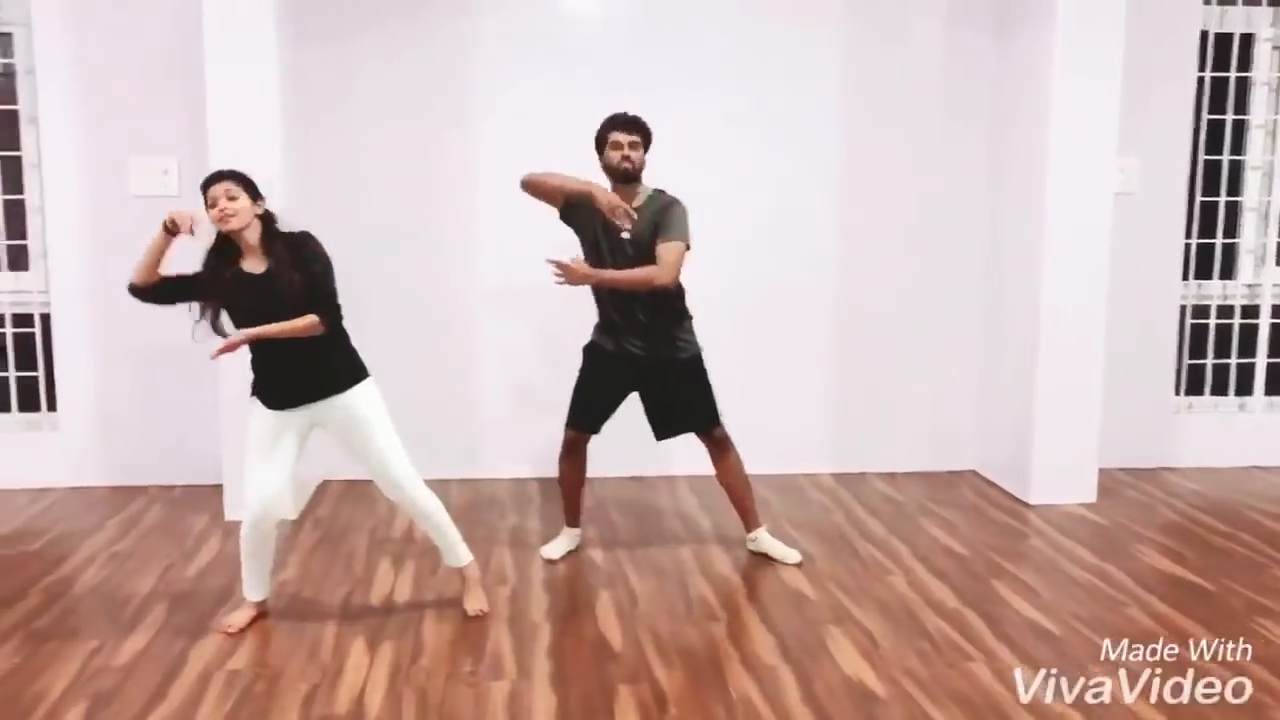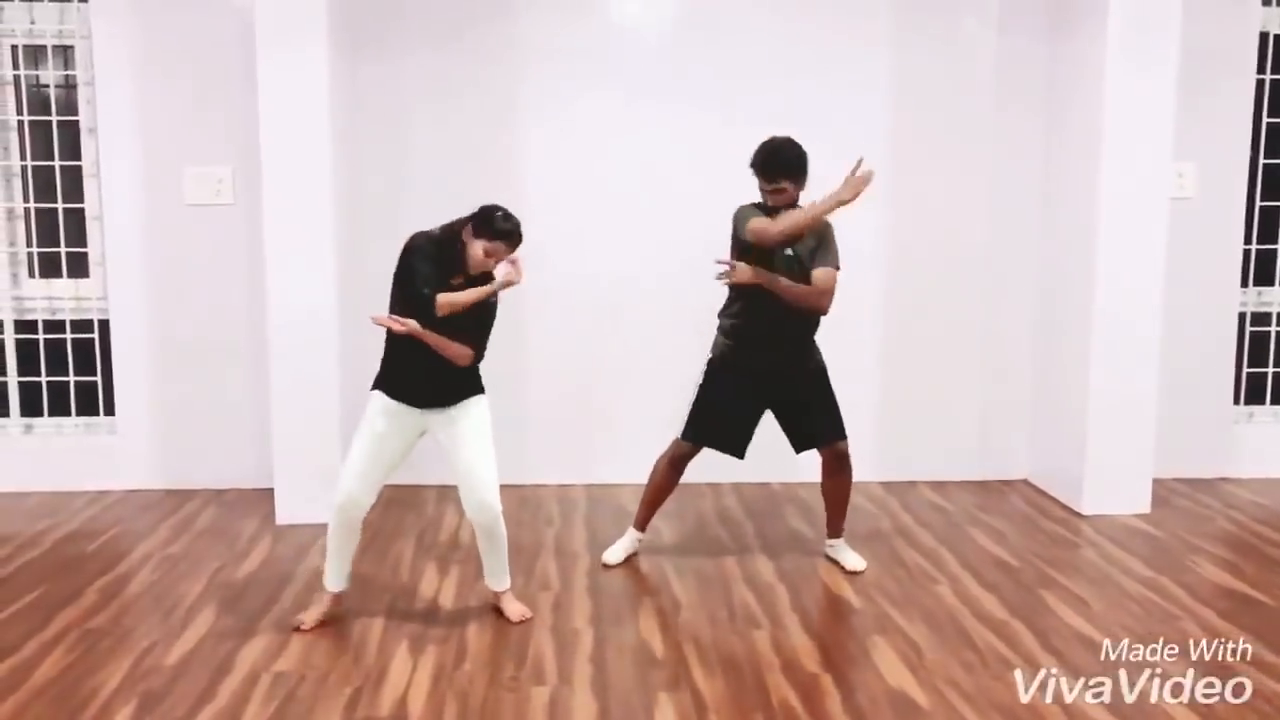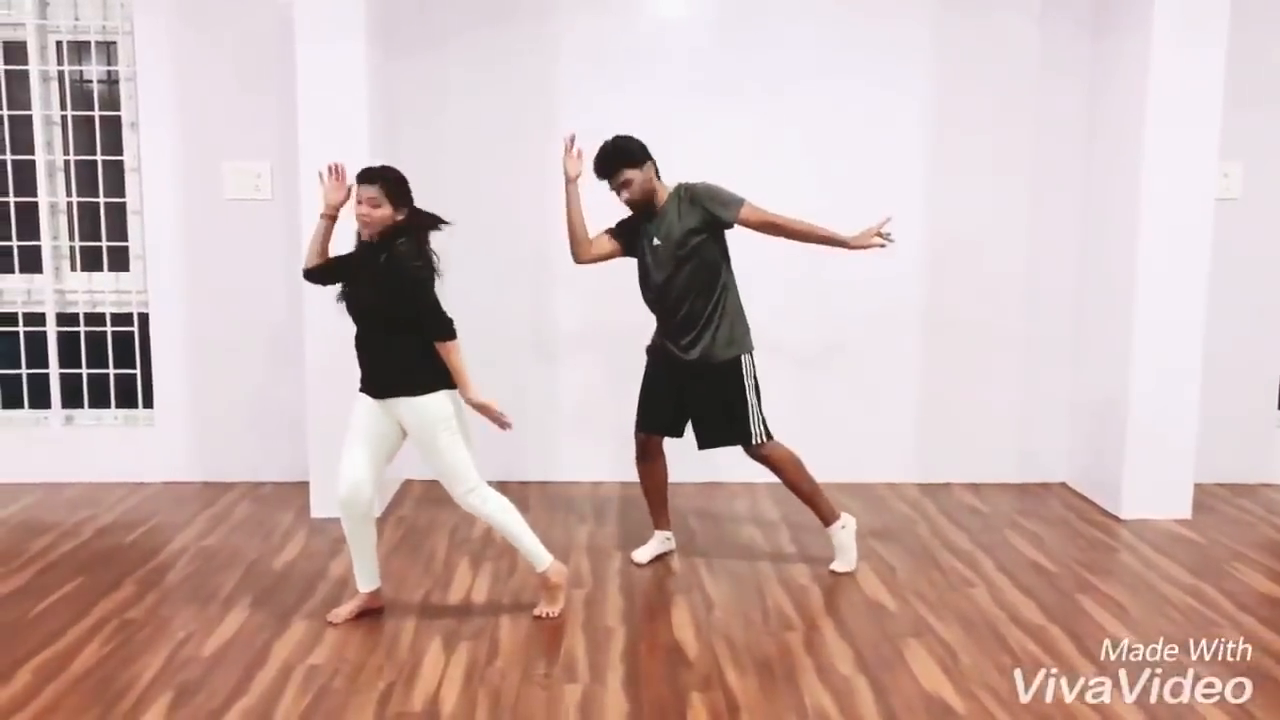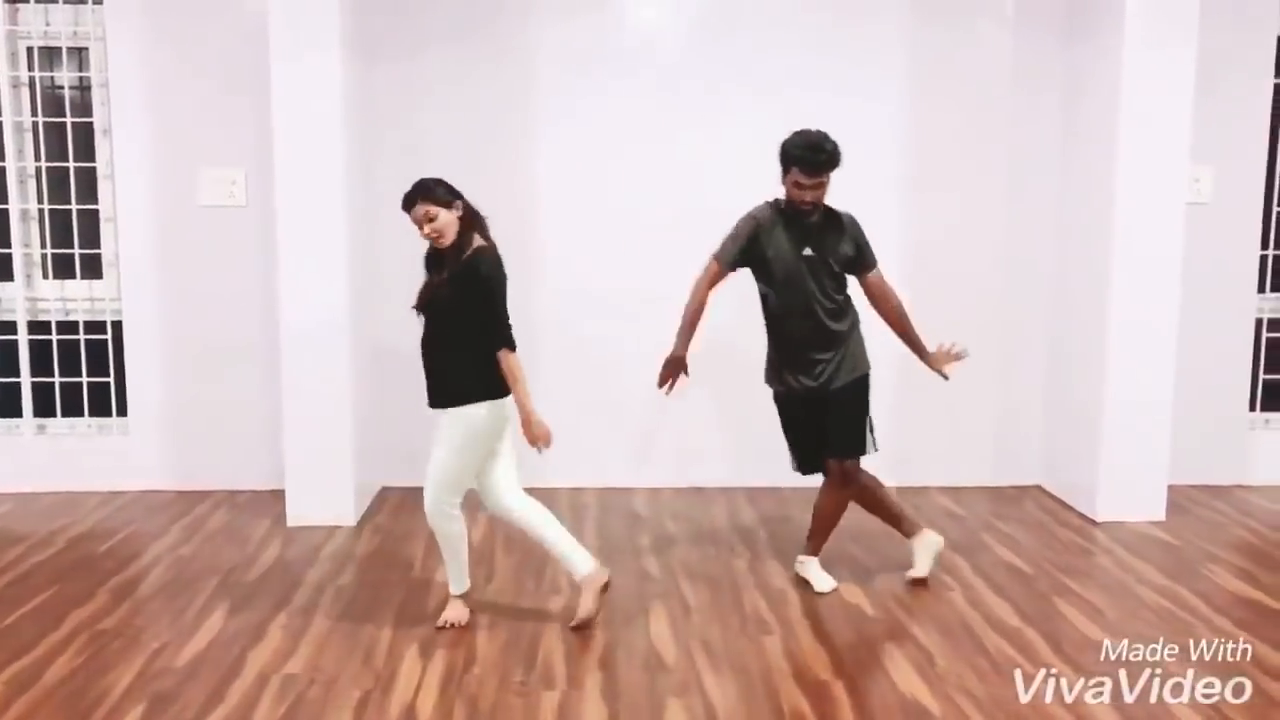
dt=1s
person 1, frame 1
left shoulder: (300, 248)
right shoulder: (219, 273)
left elbow: (326, 319)
right elbow: (143, 288)
left wrist: (254, 332)
right wrist: (168, 234)
left hip: (341, 389)
right hip: (276, 402)
left knee: (403, 484)
right knee: (261, 508)
left ankle: (468, 570)
right ankle: (254, 599)
person 1, frame 2
left shoulder: (486, 285)
right shoulder: (422, 249)
left elbow: (468, 354)
right elbow: (428, 303)
left wrist: (421, 332)
right wrist: (490, 287)
left hip: (460, 403)
right hip: (397, 397)
left knee: (484, 503)
right knee: (350, 498)
left ankle: (501, 590)
right ankle: (332, 592)
person 1, frame 3
left shoulder: (406, 260)
right shoulder: (369, 257)
left elbow: (439, 327)
right elbow: (314, 271)
left wrist: (466, 391)
right wrist: (329, 213)
left hip: (423, 393)
right hip: (376, 394)
left knee: (469, 491)
right knee: (351, 493)
left ankle: (551, 571)
right ankle: (368, 592)
person 1, frame 4
left shoulder: (480, 264)
right shoulder: (447, 262)
left elbow: (500, 339)
left wrist: (526, 408)
left hip: (478, 400)
right hip: (463, 397)
left knee: (438, 500)
right knee: (503, 497)
left ankle: (459, 595)
right ankle: (587, 571)
person 2, frame 1
left shoulder: (667, 208)
right shoulder: (586, 205)
left elbow: (664, 275)
right elbow: (530, 182)
left wrist: (592, 276)
right wrist: (594, 190)
left hip: (669, 347)
right hip: (611, 345)
left knee: (715, 436)
right knee: (574, 438)
left ankle: (757, 534)
right ankle: (571, 531)
person 2, frame 2
left shoulder: (820, 230)
right shoulder: (748, 218)
left elbow: (821, 300)
right elbow: (772, 232)
left wrist: (762, 277)
right wrist: (839, 197)
left hip: (798, 360)
right hip: (738, 357)
left knee: (837, 451)
right knee: (684, 448)
left ankle: (835, 541)
right ankle: (635, 533)
person 2, frame 3
left shoulder: (698, 199)
right shoulder: (632, 228)
left elbow: (768, 222)
right elbow: (582, 253)
left wrist: (847, 241)
right wrist: (571, 185)
left hip: (723, 350)
right hip: (669, 351)
left knee: (759, 446)
right knee: (646, 439)
left ankle: (837, 522)
right ankle: (663, 533)
person 2, frame 4
left shoulder: (845, 228)
right shoulder: (760, 224)
left elbow: (880, 294)
right elbow: (707, 279)
left wrist: (923, 354)
right wrist: (680, 346)
left hip: (845, 367)
right hip: (790, 374)
left knee: (842, 466)
right knee: (836, 470)
left ankle: (809, 556)
right ankle: (918, 535)
